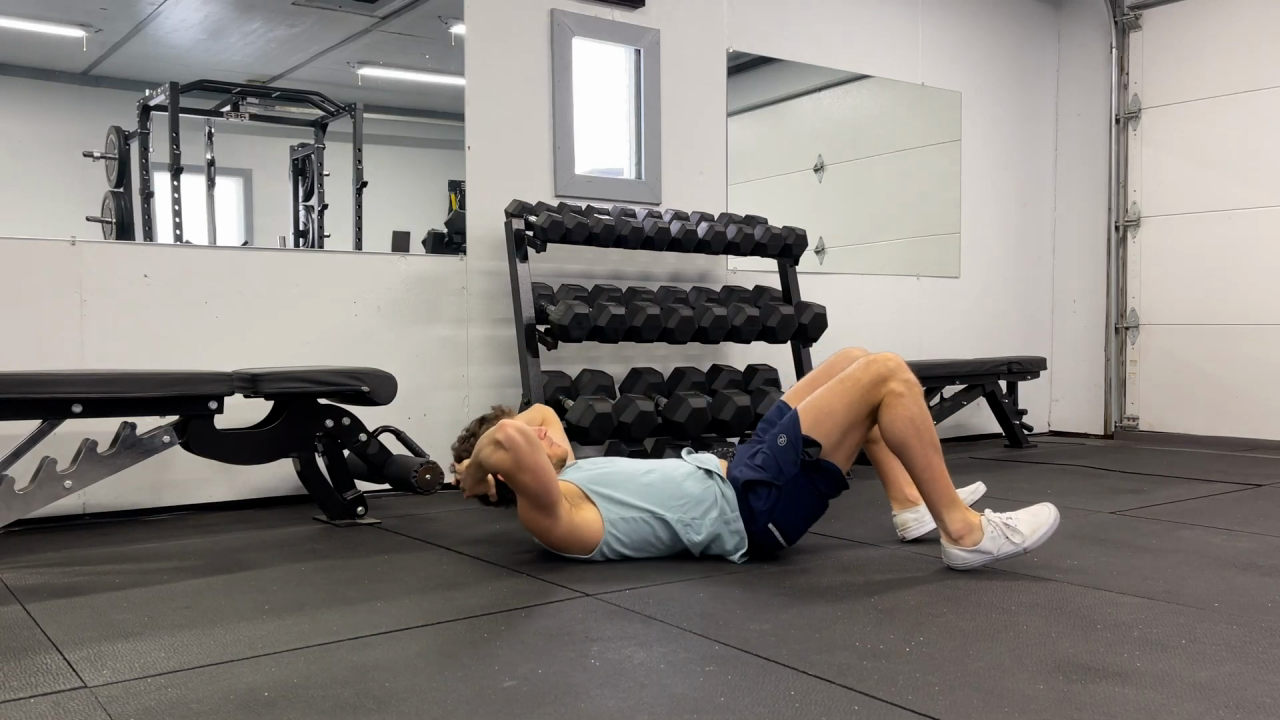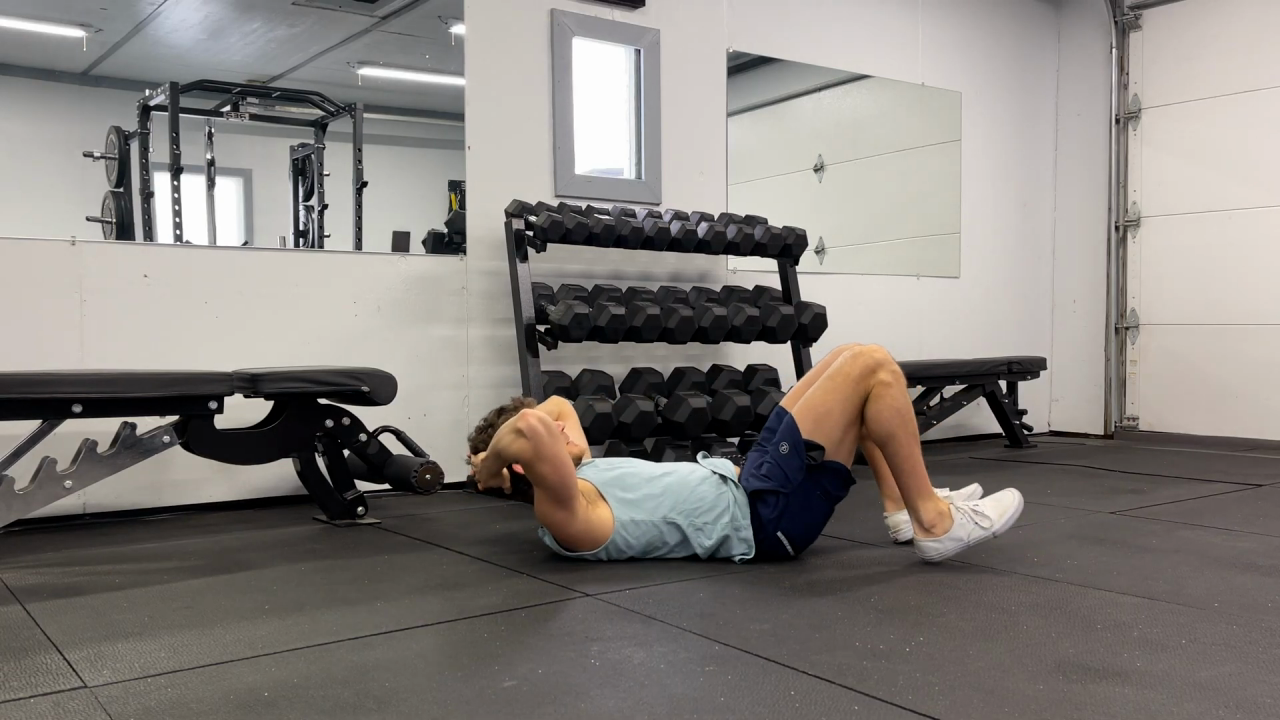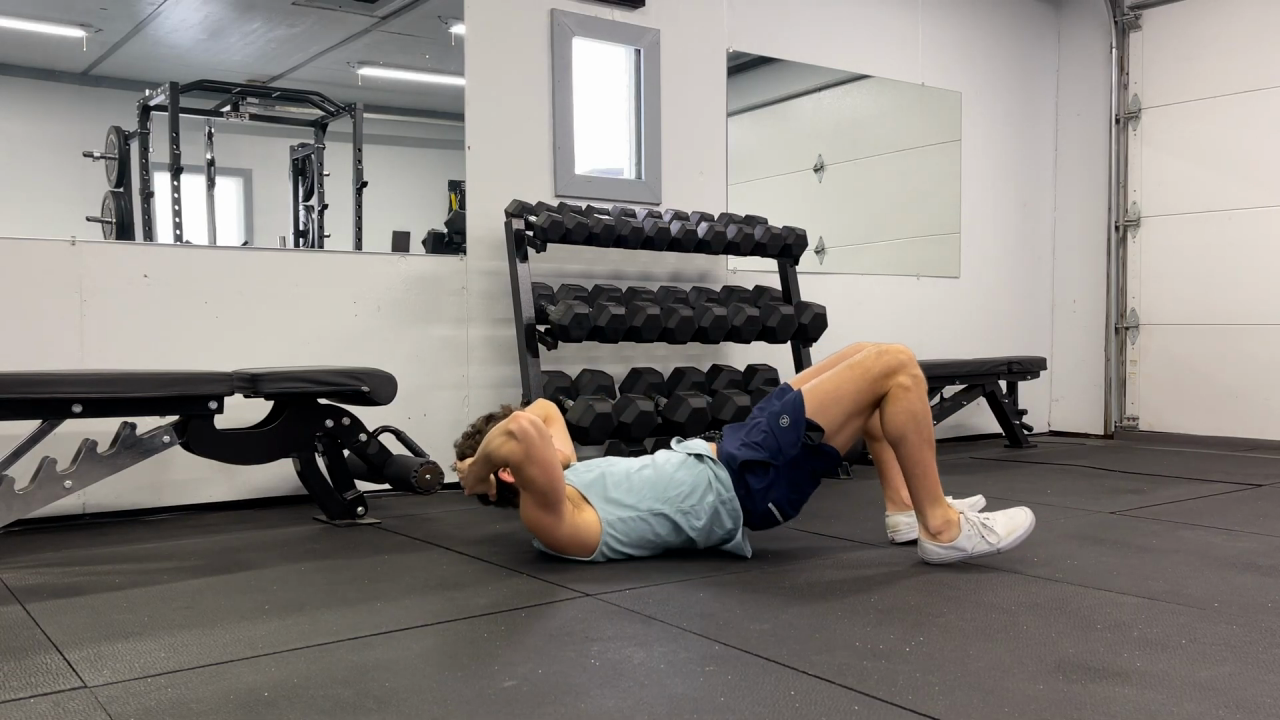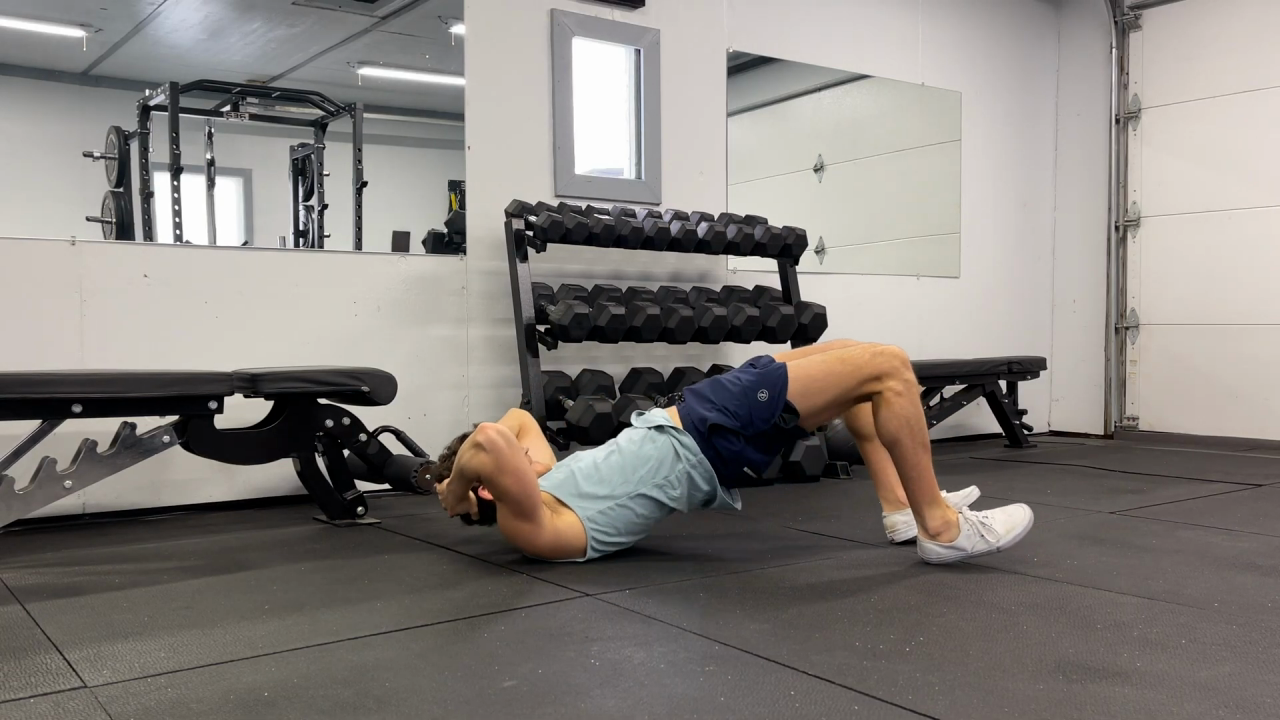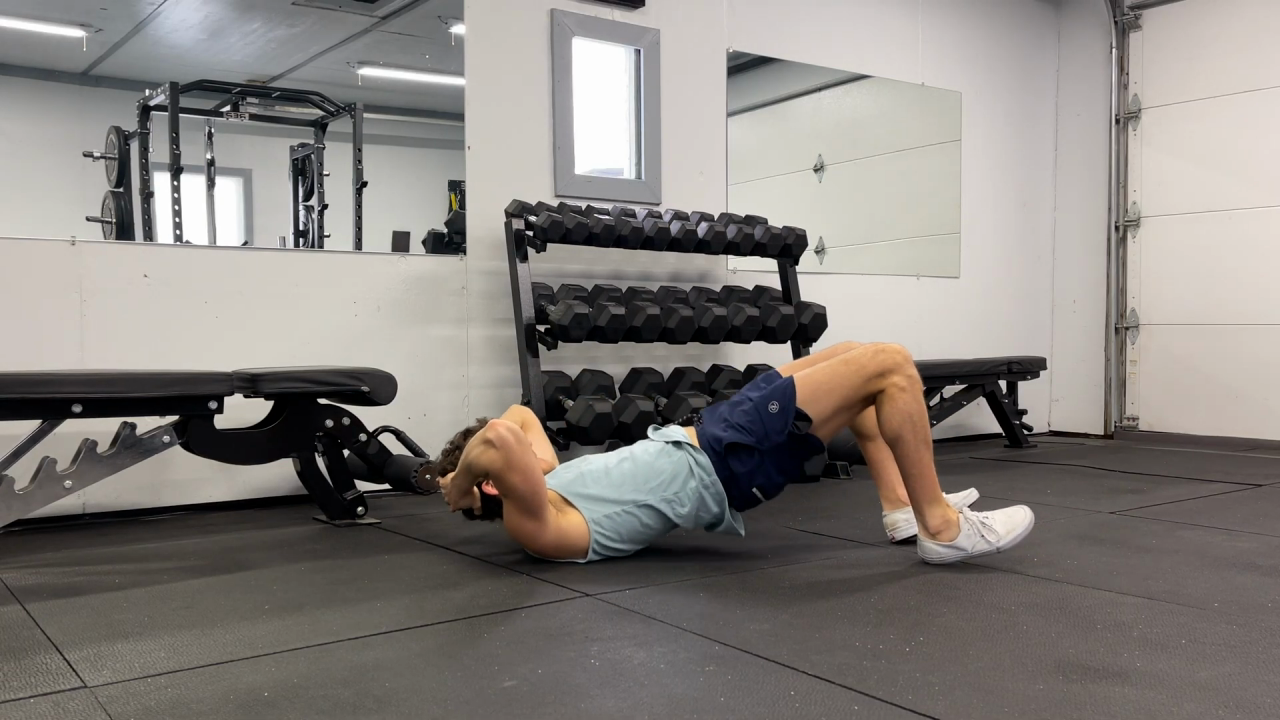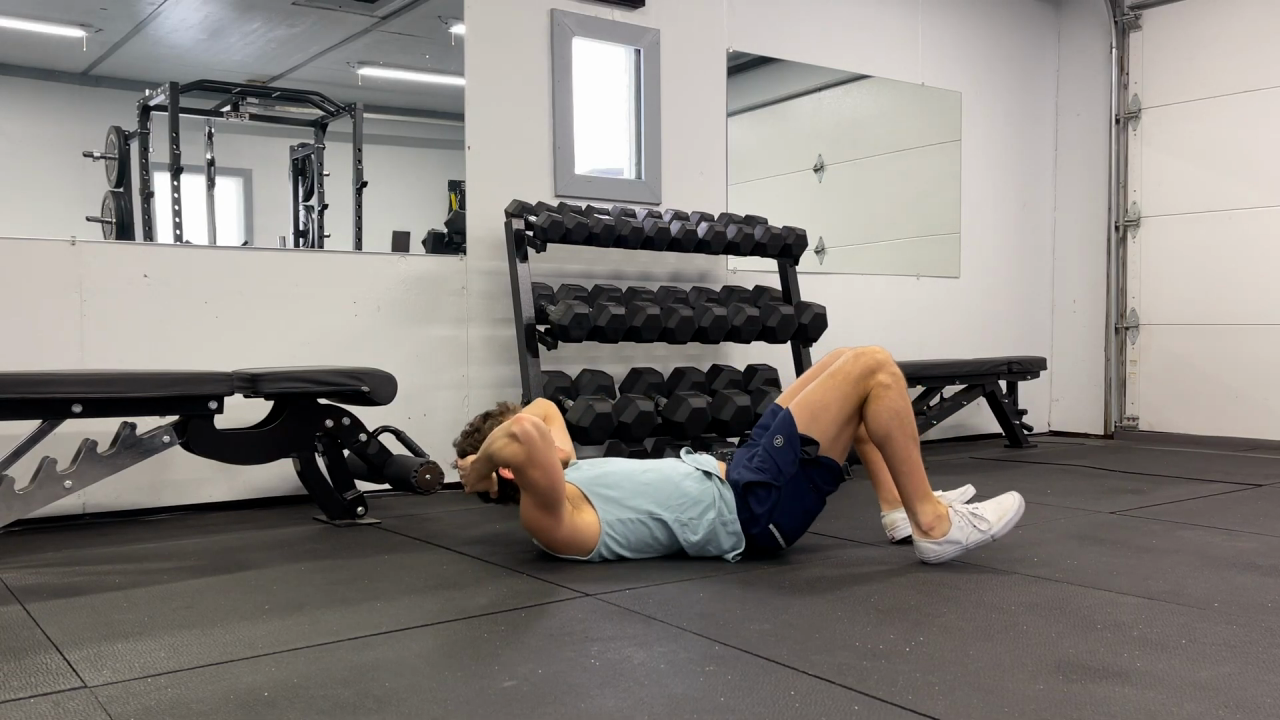
dt=0.3s
person 1, frame 1
left shoulder: (566, 481)
right shoulder: (552, 518)
left elbow: (541, 412)
right elbow: (510, 440)
left wrist: (496, 438)
right wrist: (476, 466)
left hip: (735, 472)
right hip: (751, 501)
left knee: (856, 362)
right knee: (890, 375)
left ankle: (913, 505)
right ankle: (964, 532)
person 1, frame 2
left shoulder: (577, 480)
right shoulder: (563, 515)
left elbow: (555, 405)
right elbow: (528, 428)
left wrist: (532, 448)
right wrist: (490, 468)
left hip: (743, 484)
right hip: (765, 512)
left knee: (854, 362)
right knee: (875, 366)
left ankle: (906, 509)
right ankle: (935, 523)
person 1, frame 3
left shoulder: (566, 485)
right shoulder: (552, 522)
left elbow: (545, 407)
right elbow: (522, 429)
right wrist: (478, 470)
left hip: (729, 457)
right hip: (747, 480)
left knee: (866, 359)
right knee: (897, 366)
left ankle: (907, 511)
right ankle: (942, 528)
person 1, frame 4
left shoulder: (542, 489)
right shoulder: (529, 527)
left elbow: (517, 417)
right elbow: (488, 442)
right wrist: (454, 492)
left hip: (704, 419)
right hip: (717, 434)
left knee: (855, 356)
right knee: (889, 368)
left ankle: (903, 510)
right ankle: (941, 528)
person 1, frame 5
left shoulder: (546, 487)
right shoulder: (534, 526)
left elbow: (518, 414)
right elbow: (498, 441)
right wrist: (460, 483)
left hip: (711, 437)
right hip: (729, 458)
left knee: (853, 358)
right knee: (893, 366)
left ankle: (902, 508)
right ankle: (940, 526)
person 1, frame 6
left shoulder: (565, 484)
right shoulder: (551, 519)
left elbow: (543, 408)
right elbow: (524, 432)
left wrist: (520, 453)
right wrist: (477, 471)
left hip: (734, 479)
right hip: (755, 507)
left knee: (848, 364)
right knee: (875, 367)
left ankle: (902, 509)
right ankle: (935, 525)
